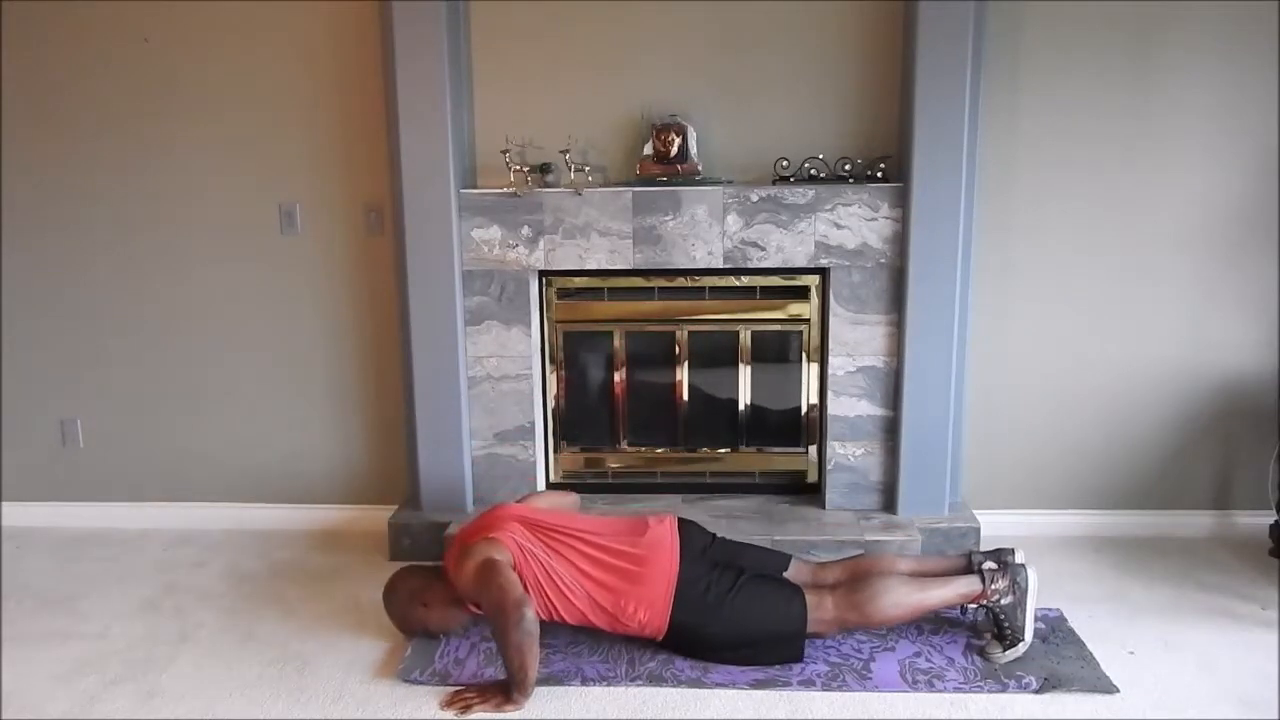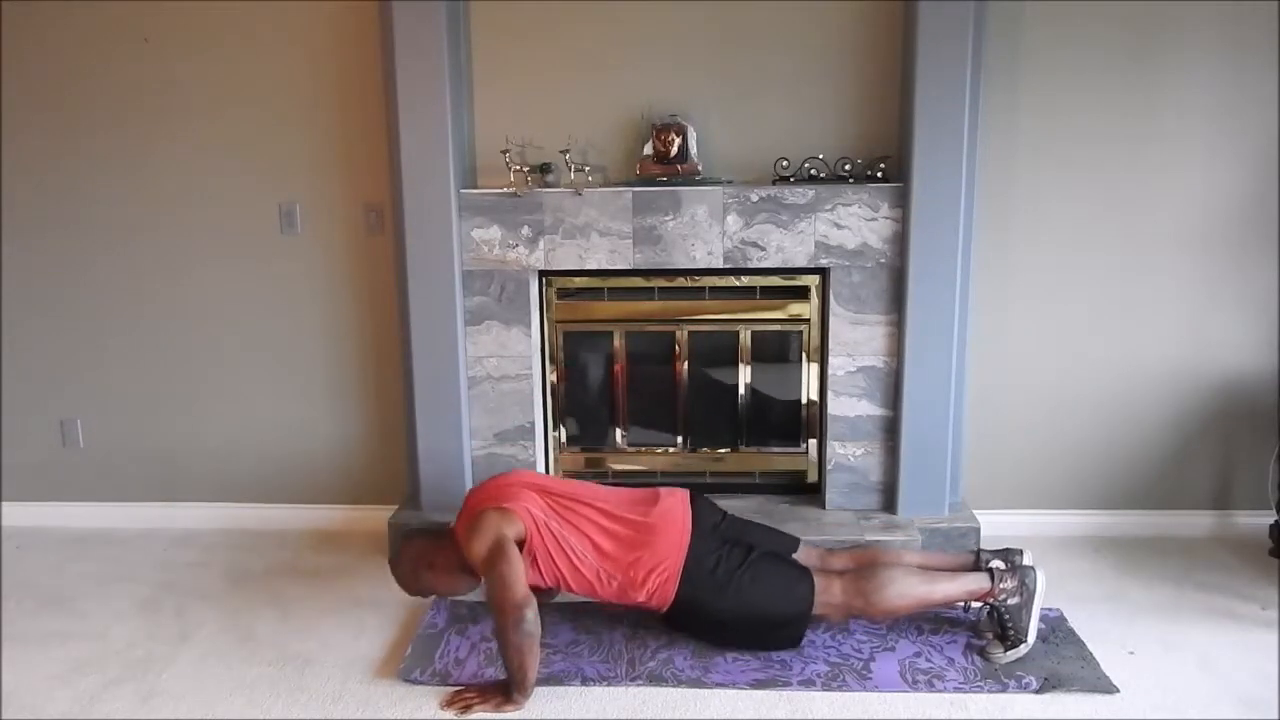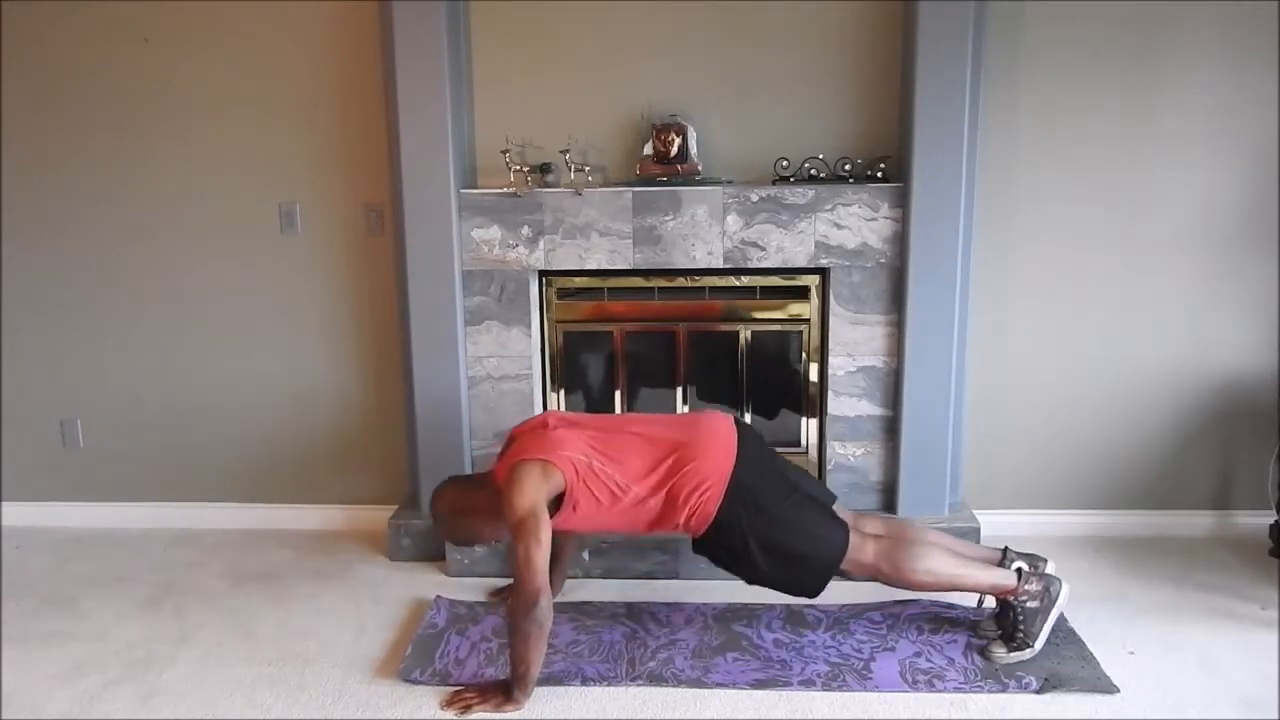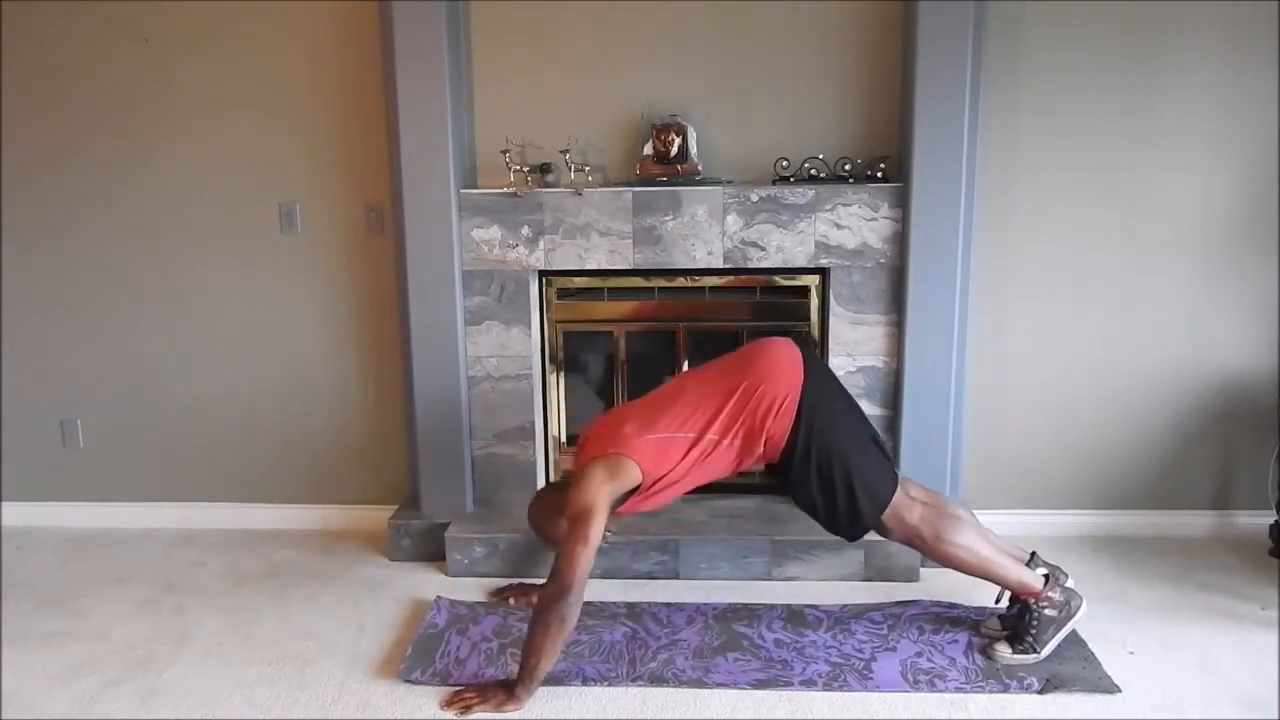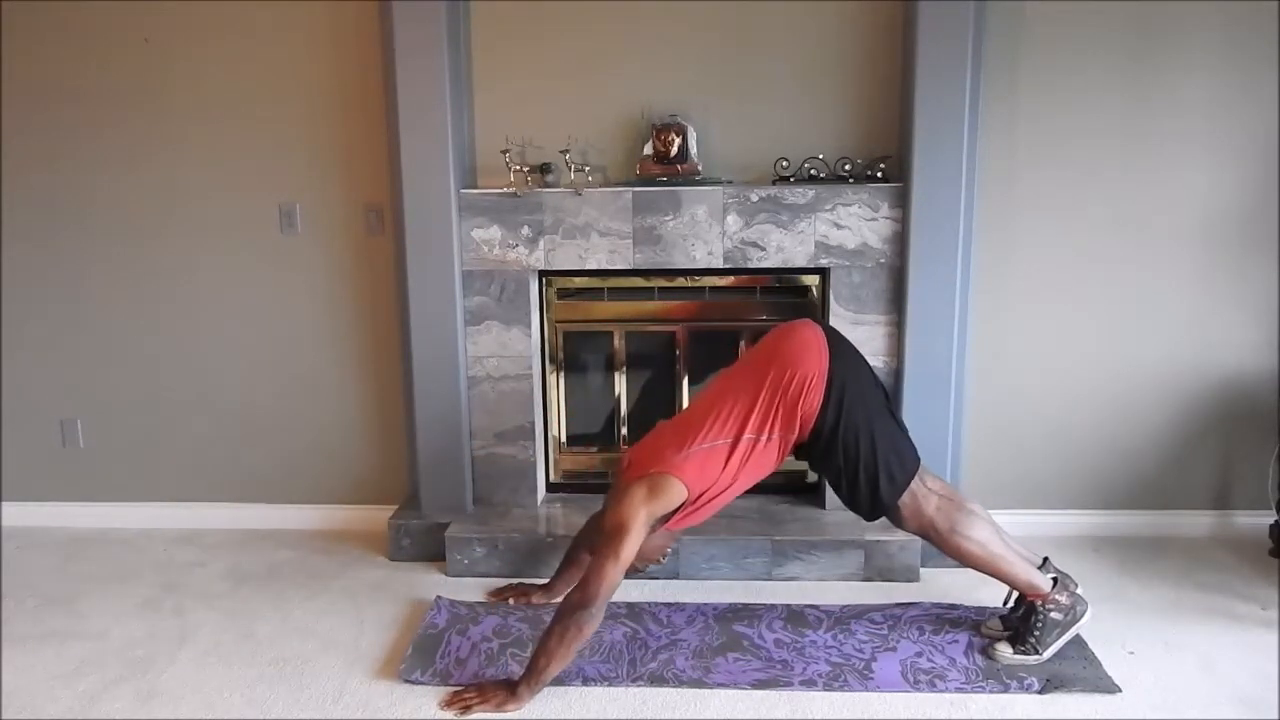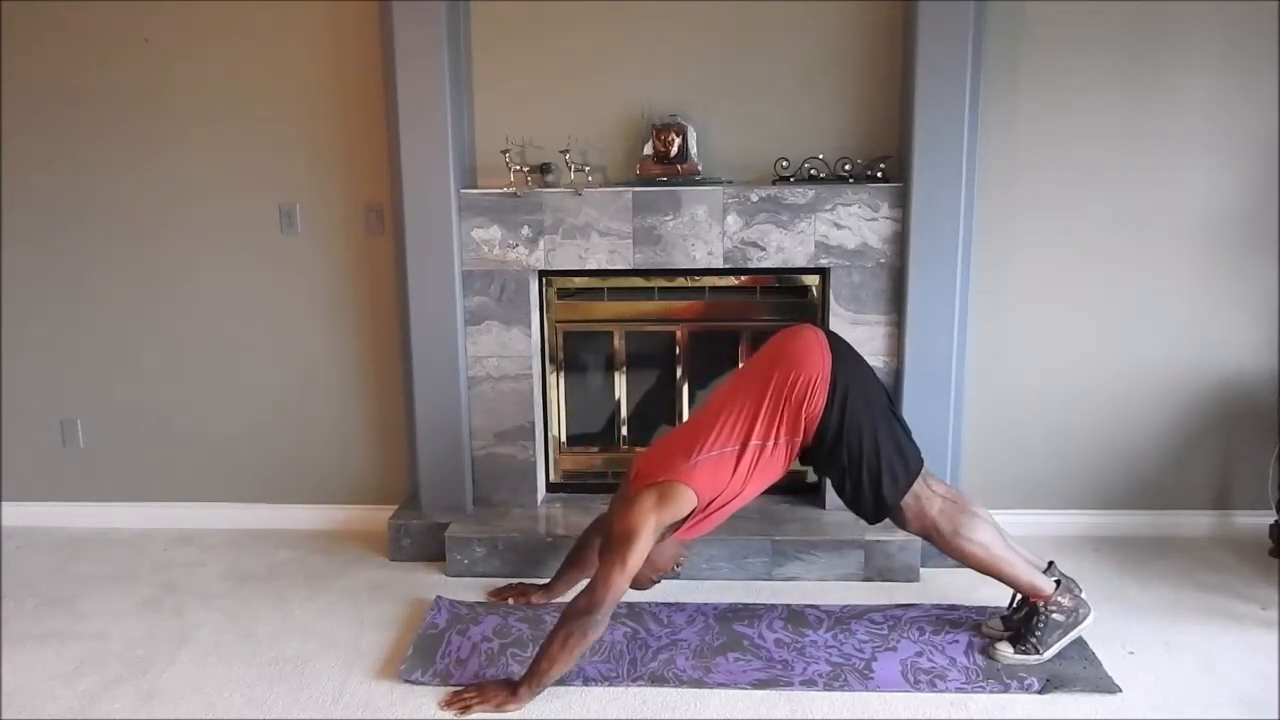
dt=0.5s
person 1, frame 1
left shoulder: (468, 567)
right shoulder: (492, 527)
left elbow: (516, 610)
right elbow: (566, 498)
left hip: (676, 602)
right hip: (669, 543)
left knee: (831, 613)
right knee: (820, 576)
left ankle: (993, 585)
right ankle: (982, 565)
person 1, frame 2
left shoulder: (479, 535)
right shoulder: (495, 497)
left elbow: (517, 609)
right wrist: (545, 578)
left hip: (681, 574)
right hip: (678, 517)
left knee: (839, 596)
right knee: (830, 563)
left ankle: (1000, 586)
right ankle: (992, 563)
person 1, frame 3
left shoulder: (519, 487)
right shoulder: (528, 444)
left elbow: (530, 601)
right wrist: (549, 584)
left hip: (716, 488)
right hip: (721, 446)
left knee: (860, 556)
right knee: (859, 530)
left ankle: (1026, 588)
right ankle: (1015, 566)
person 1, frame 4
left shoulder: (593, 485)
right shoulder: (595, 457)
left elbow: (566, 596)
right wrist: (546, 587)
left hip: (783, 400)
right hip: (781, 372)
left knee: (898, 516)
right knee: (897, 498)
left ankle: (1048, 595)
right ankle: (1034, 574)
person 1, frame 5
left shoulder: (639, 504)
right shoulder: (636, 479)
left elbow: (588, 604)
right elbow: (593, 533)
right wrist: (546, 589)
left hip: (814, 378)
right hip: (807, 361)
left knee: (915, 506)
right knee: (916, 494)
left ankle: (1054, 596)
right ankle: (1039, 581)
person 1, frame 6
left shoulder: (647, 513)
right shoulder: (639, 489)
left elbow: (594, 610)
right elbow: (597, 533)
right wrist: (547, 588)
left hip: (817, 384)
right hip: (808, 365)
left knee: (919, 508)
right knee: (919, 496)
left ankle: (1056, 598)
right ankle: (1039, 583)
